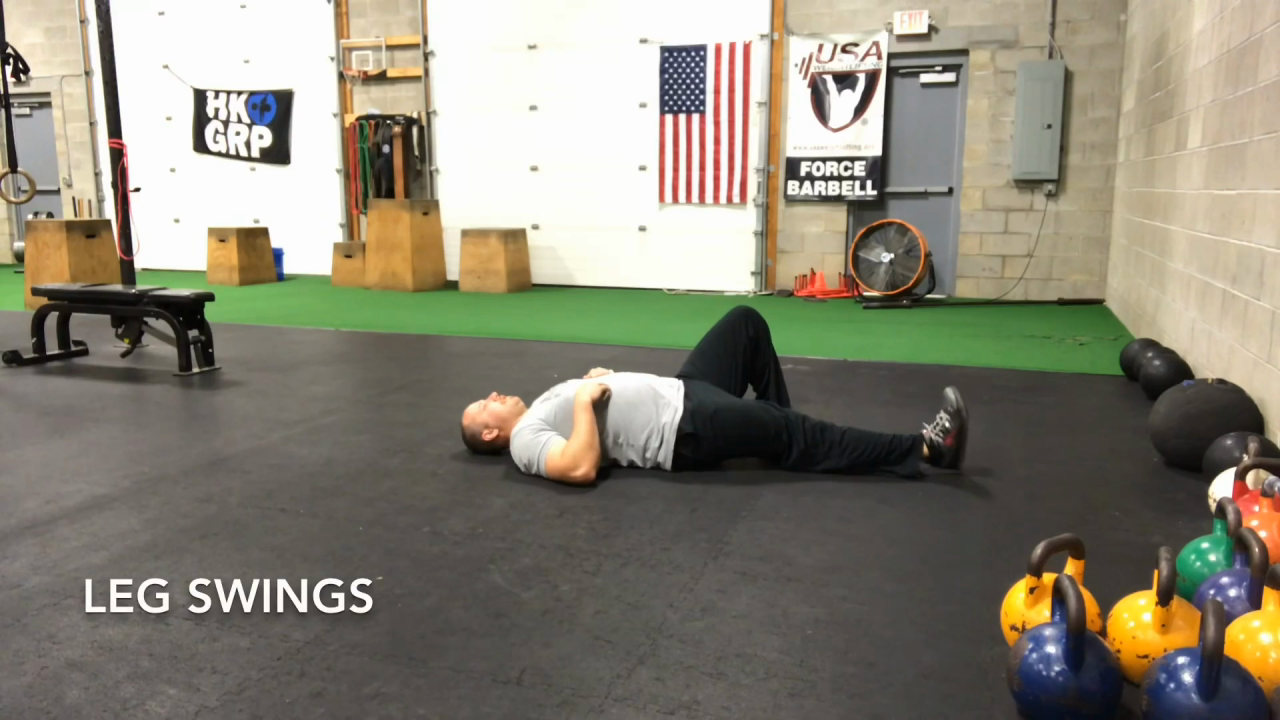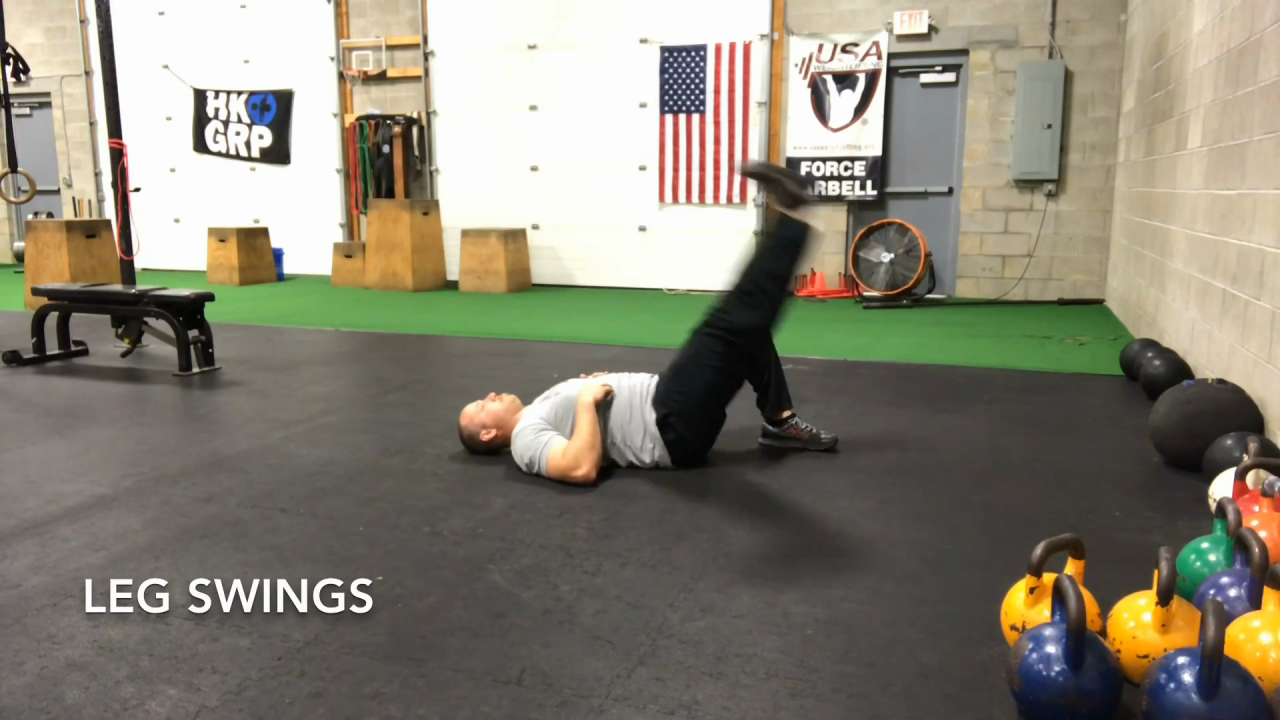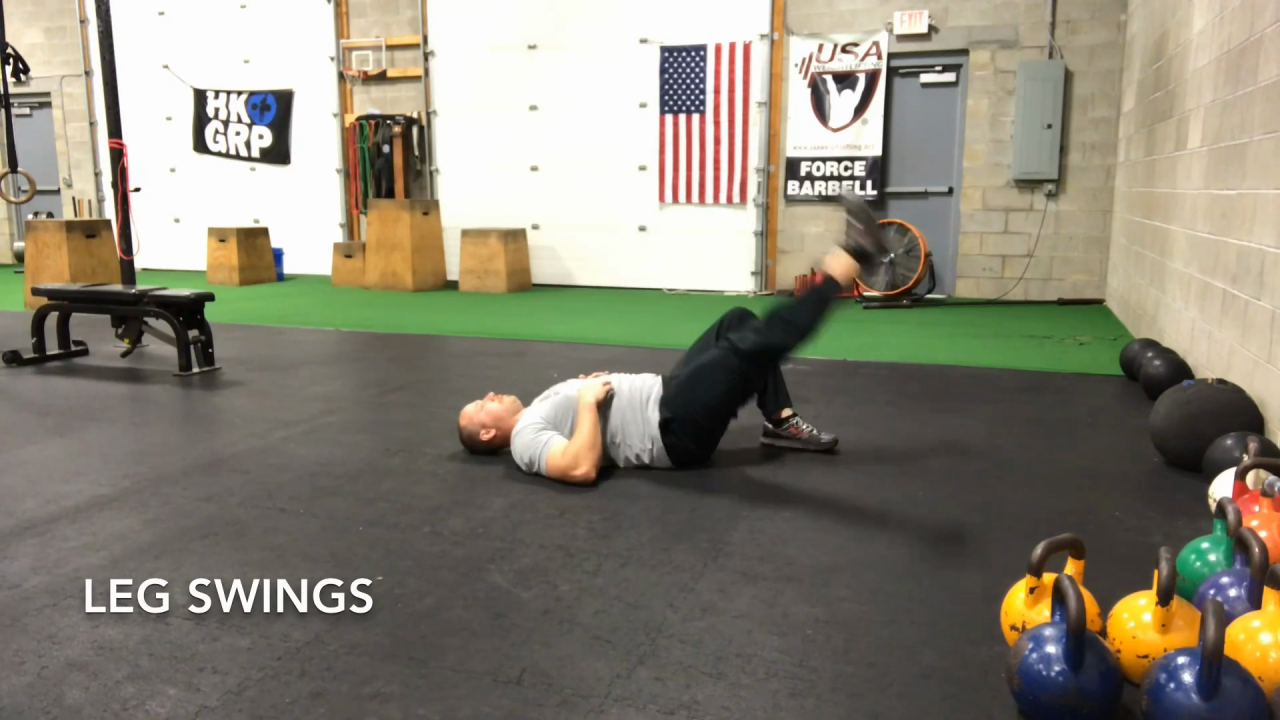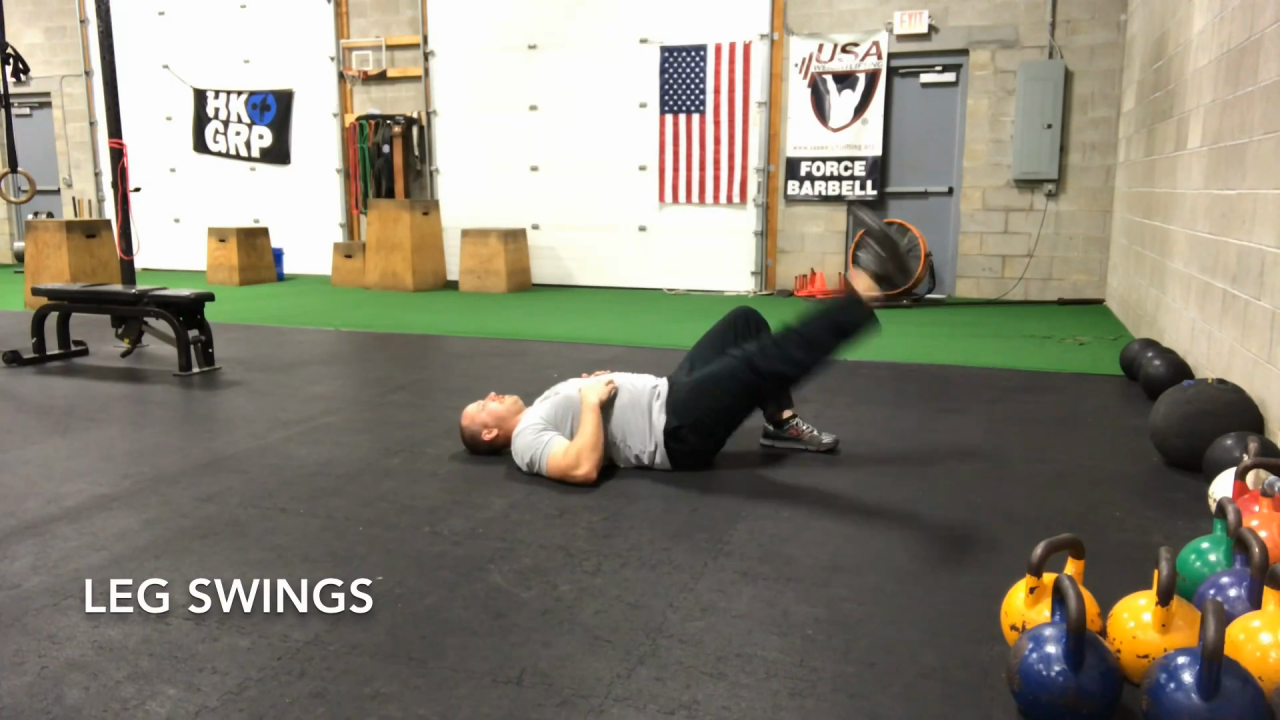
dt=1s
person 1, frame 1
left shoulder: (542, 408)
right shoulder: (526, 441)
right elbow: (582, 468)
left wrist: (595, 380)
right wrist: (584, 401)
left hip: (681, 392)
right hip: (685, 432)
left knee: (746, 322)
right knee: (799, 439)
left ankle: (777, 414)
right ankle: (926, 448)
person 1, frame 2
left shoulder: (537, 413)
right shoulder: (527, 440)
right elbow: (583, 468)
left wrist: (591, 385)
right wrist: (587, 401)
left hip: (664, 409)
right hip: (674, 431)
left knee: (746, 321)
right knee: (726, 329)
left ankle: (781, 423)
right ankle: (789, 215)
person 1, frame 3
left shoulder: (536, 414)
right shoulder: (527, 437)
right elbow: (583, 467)
left wrist: (594, 382)
right wrist: (588, 400)
left hip: (658, 394)
right hip: (675, 430)
left knee: (738, 320)
right knee: (747, 346)
left ankle: (784, 423)
right ankle: (841, 270)
person 1, frame 4
left shoulder: (542, 414)
right shoulder: (527, 439)
right elbow: (584, 467)
left wrist: (593, 387)
right wrist: (592, 402)
left hip: (668, 395)
right hip: (676, 433)
left knee: (743, 322)
right knee: (759, 361)
left ankle: (783, 426)
right ankle: (867, 287)
